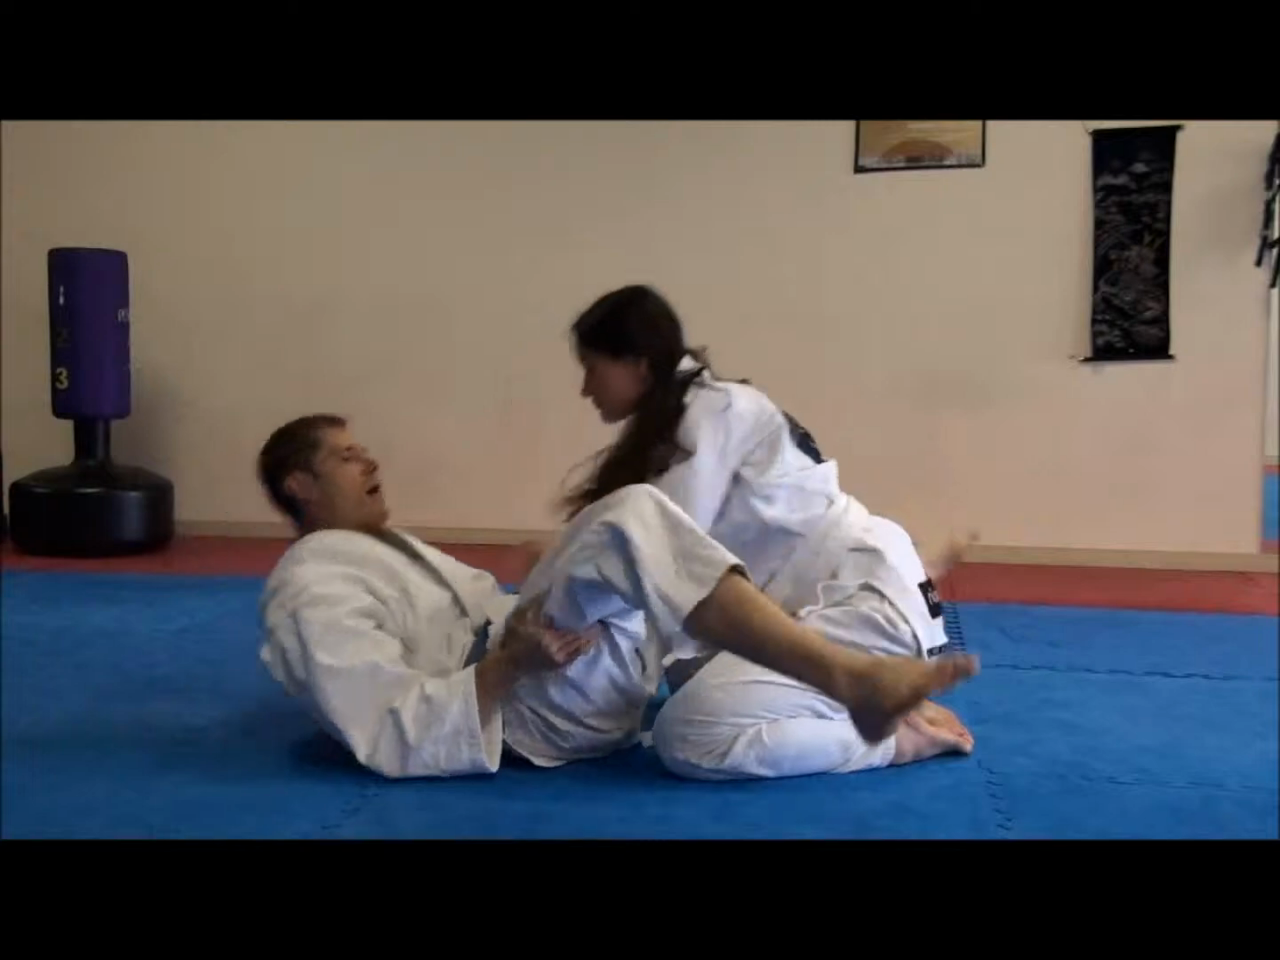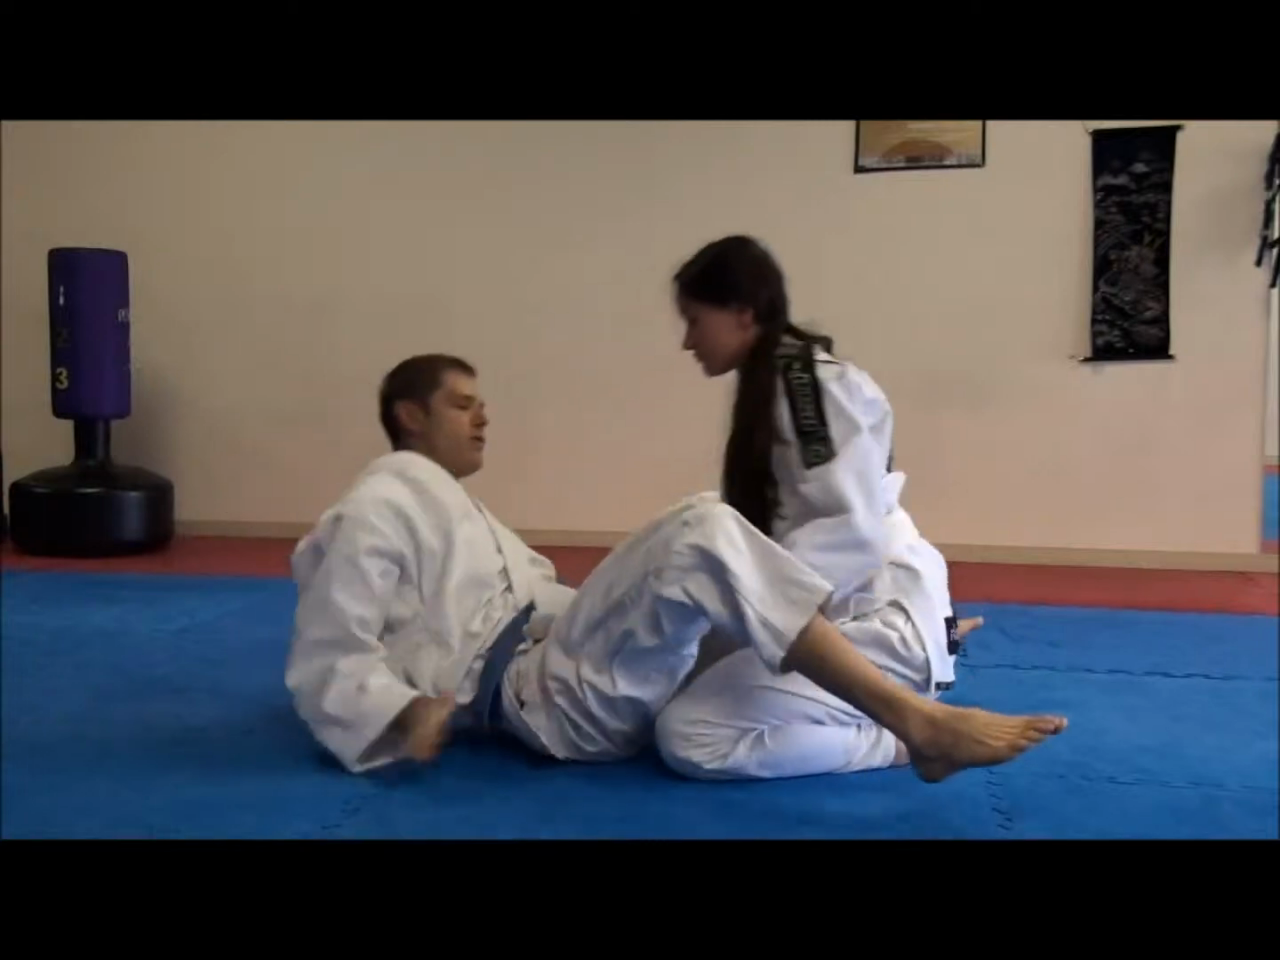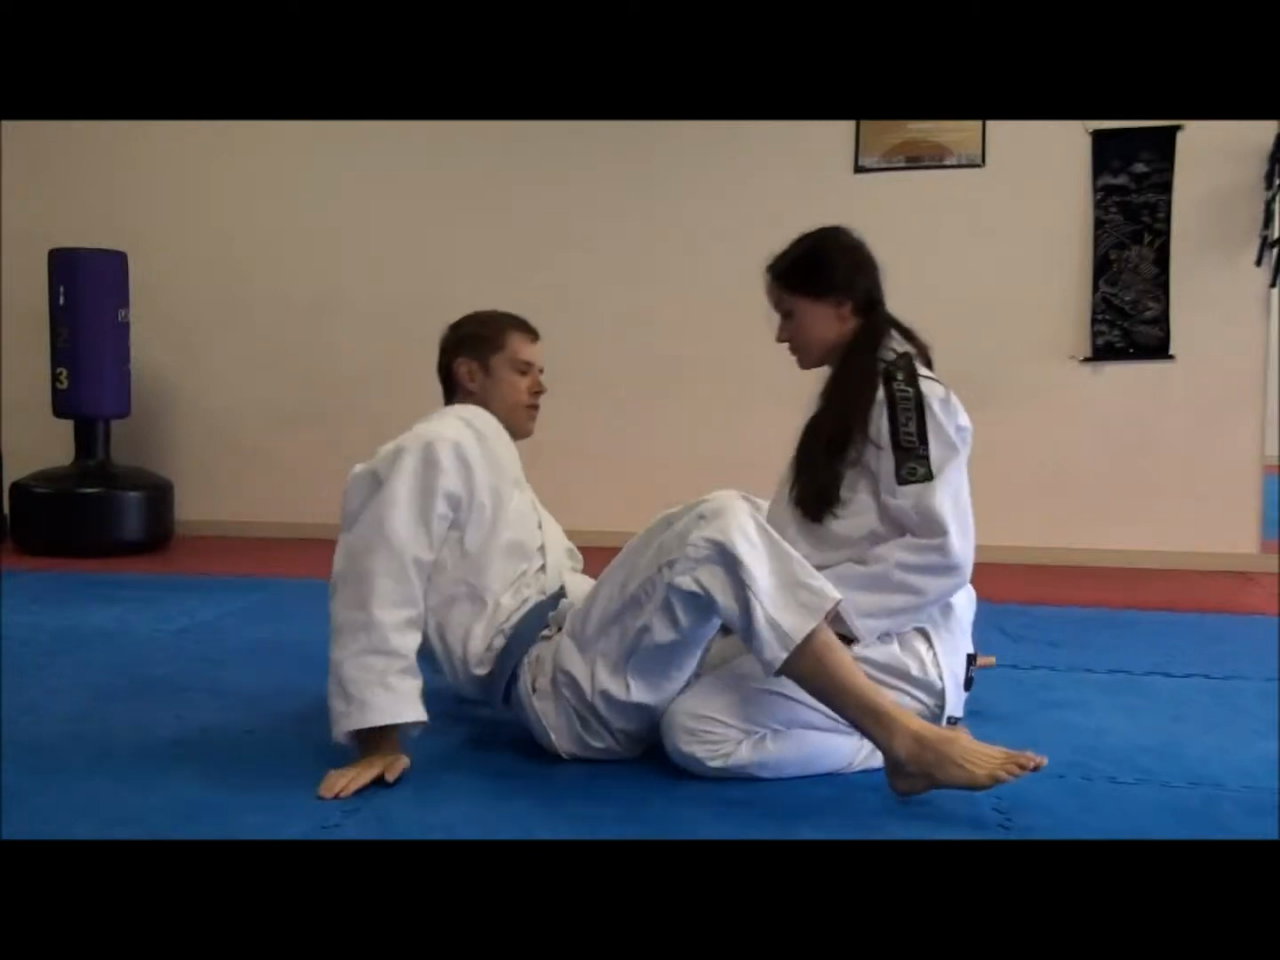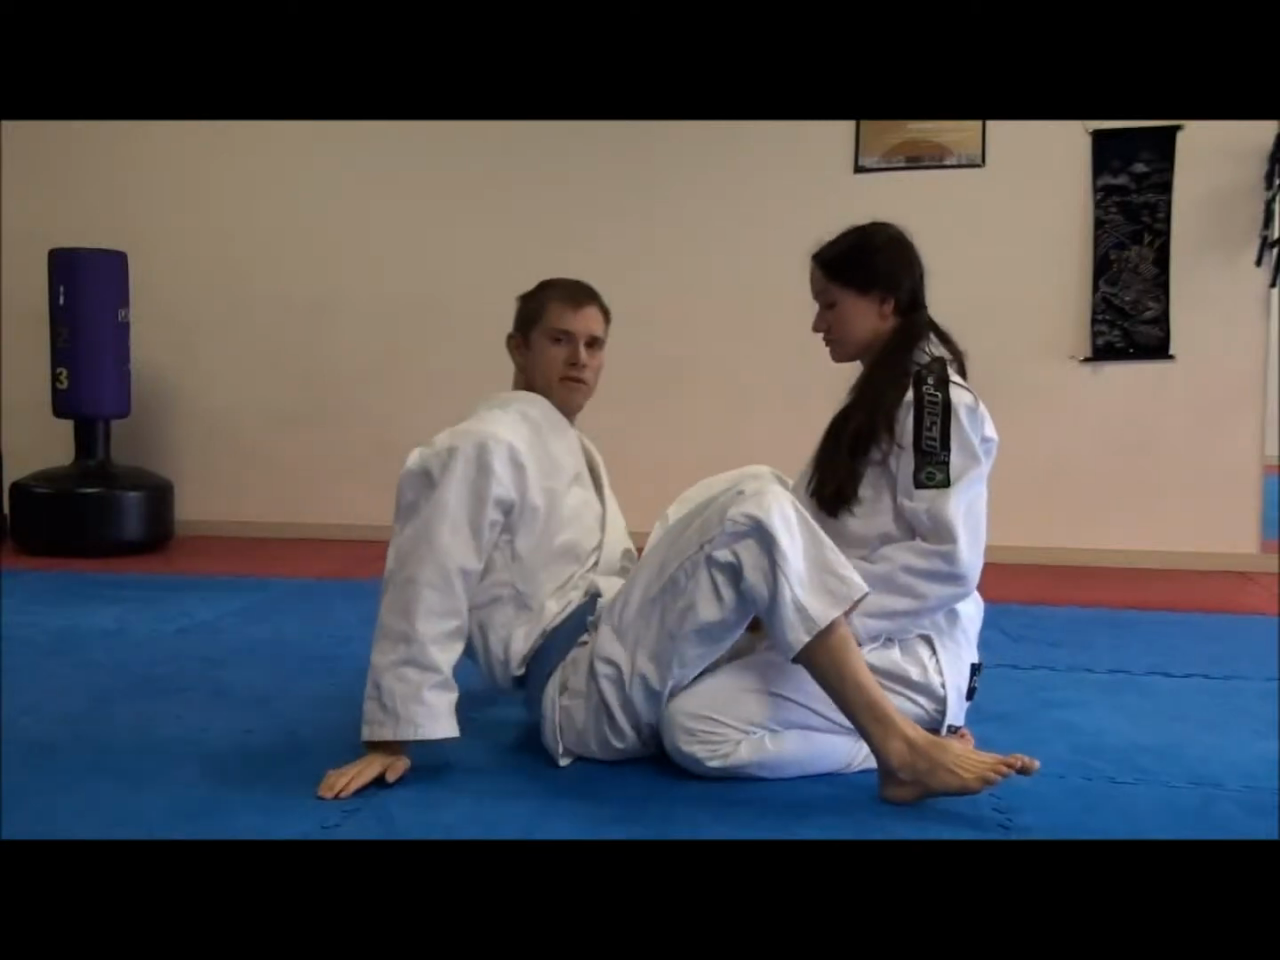
dt=0.3s
person 1, frame 1
left shoulder: (377, 547)
right shoulder: (311, 590)
right elbow: (393, 732)
right wrist: (511, 663)
right hip: (539, 707)
right knee: (629, 515)
right ankle: (853, 677)
person 1, frame 2
left shoulder: (446, 502)
right shoulder: (375, 510)
right elbow: (327, 670)
right wrist: (407, 715)
left hip: (568, 664)
right hip: (563, 699)
right knee: (701, 536)
right ankle: (918, 720)
person 1, frame 3
left shoulder: (489, 457)
right shoulder: (435, 450)
right elbow: (379, 594)
right wrist: (380, 739)
left hip: (591, 664)
right hip: (565, 691)
right knee: (719, 528)
right ankle: (908, 742)
person 1, frame 4
left shoulder: (565, 447)
right shoulder: (487, 446)
right elbow: (426, 598)
right wrist: (393, 739)
left hip: (609, 659)
right hip: (595, 688)
right knee: (754, 506)
right ankle: (899, 745)
person 2, frame 1
left shoulder: (709, 411)
right shoulder: (697, 409)
left hip: (868, 611)
right hip: (823, 602)
left knee: (687, 737)
left ankle: (898, 737)
person 2, frame 2
left shoulder: (820, 385)
right shoulder: (775, 383)
left elbow: (854, 532)
left hip: (886, 627)
right hip: (835, 618)
left knee: (690, 737)
left ankle: (902, 736)
person 2, frame 3
left shoulder: (907, 398)
right shoulder: (856, 391)
left elbow: (942, 554)
left hip: (901, 650)
right hip: (847, 634)
left knee: (694, 732)
person 2, frame 4
left shoulder: (937, 401)
right shoulder: (884, 391)
left elbow: (951, 562)
left hip: (908, 653)
right hip: (853, 634)
left knee: (697, 729)
